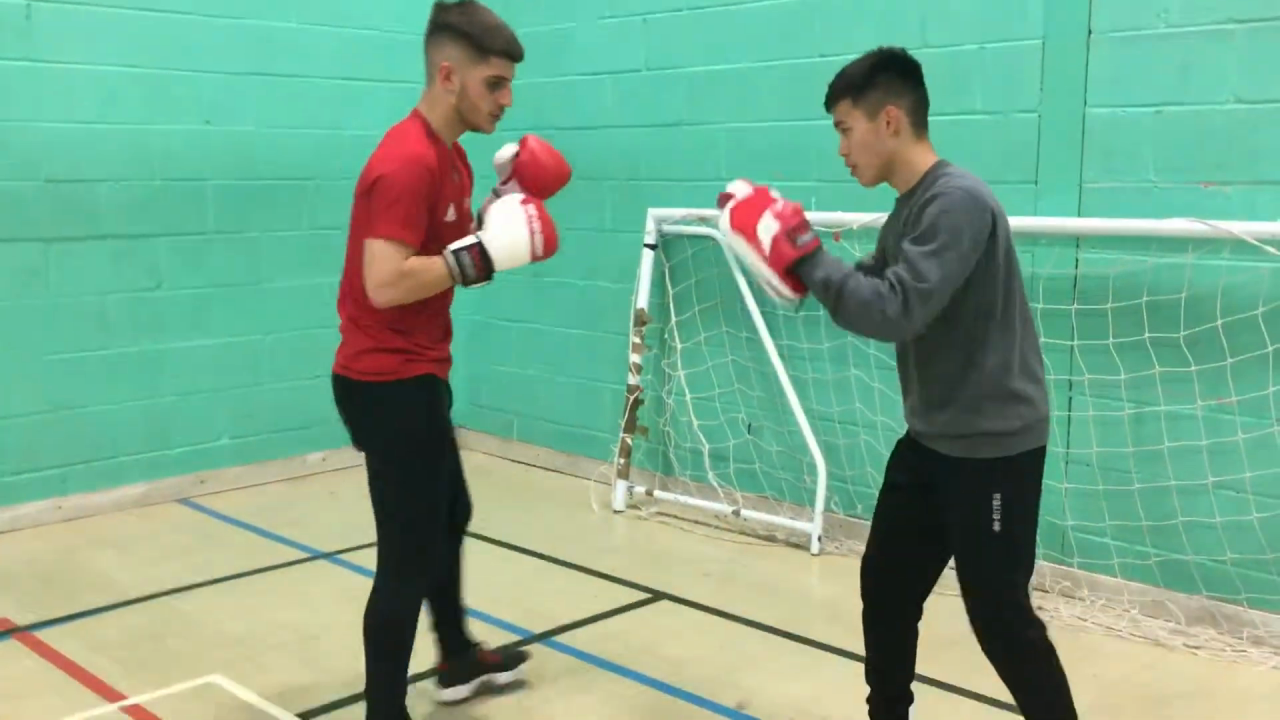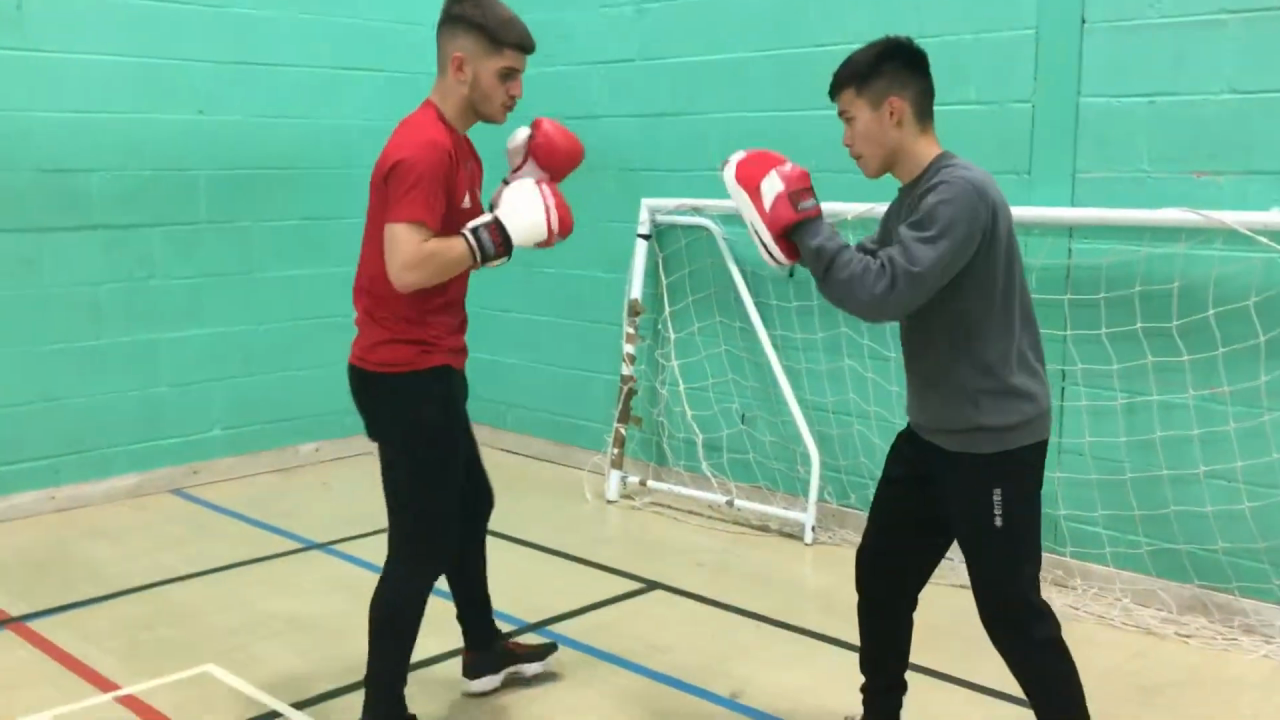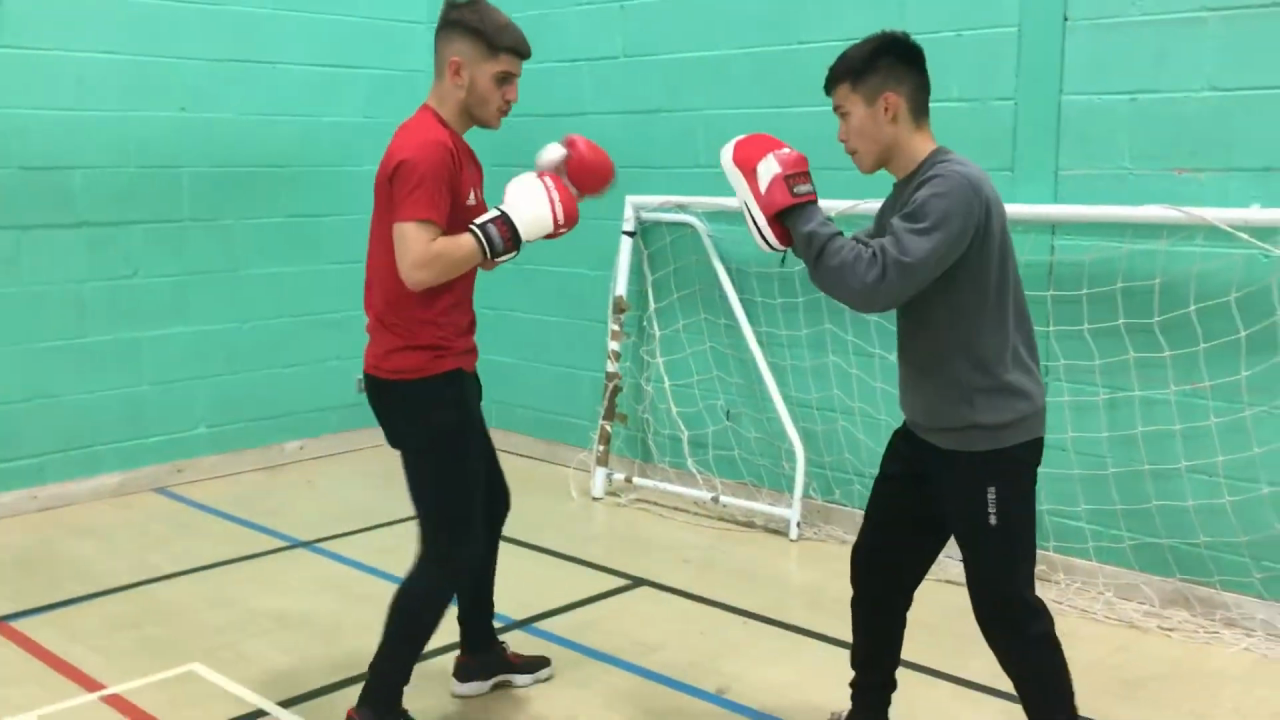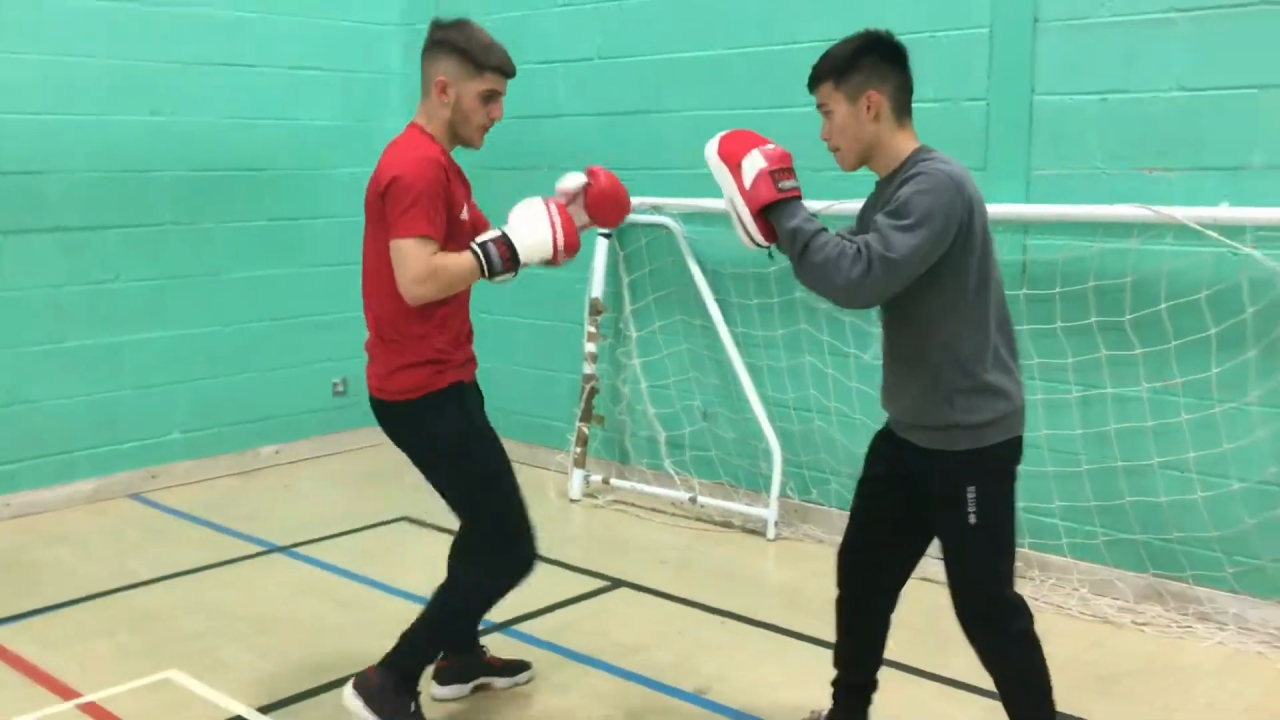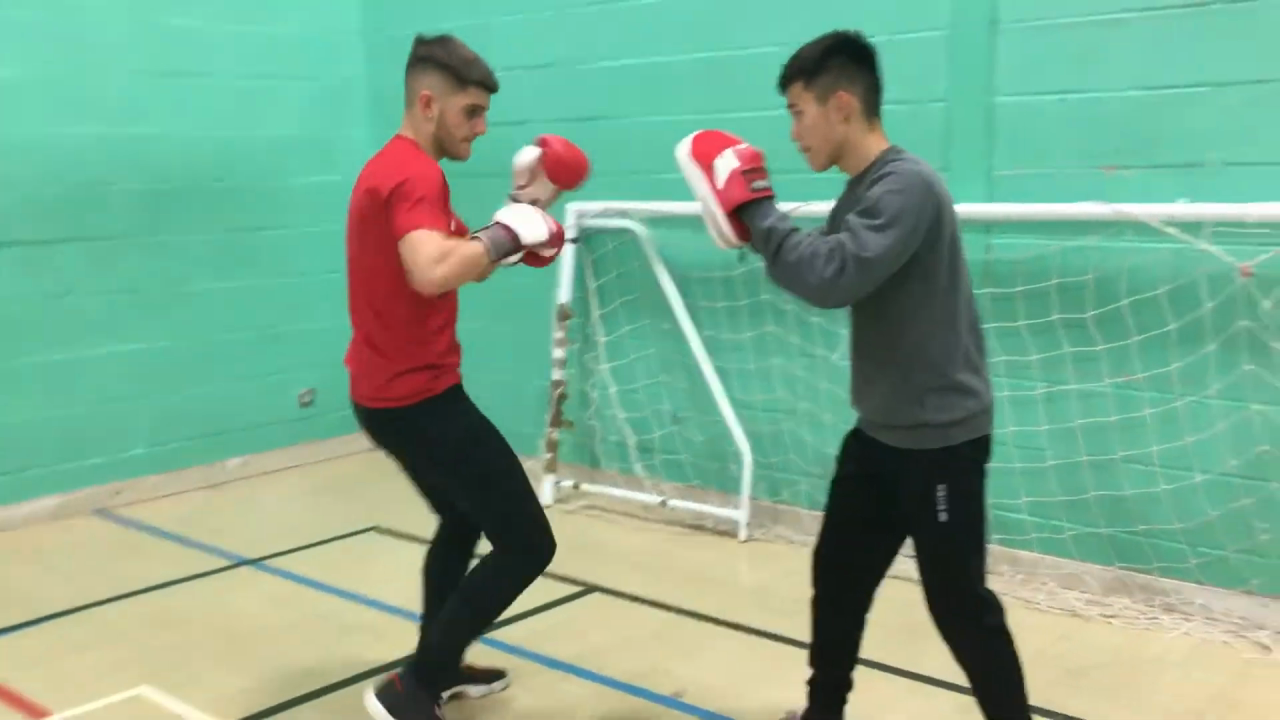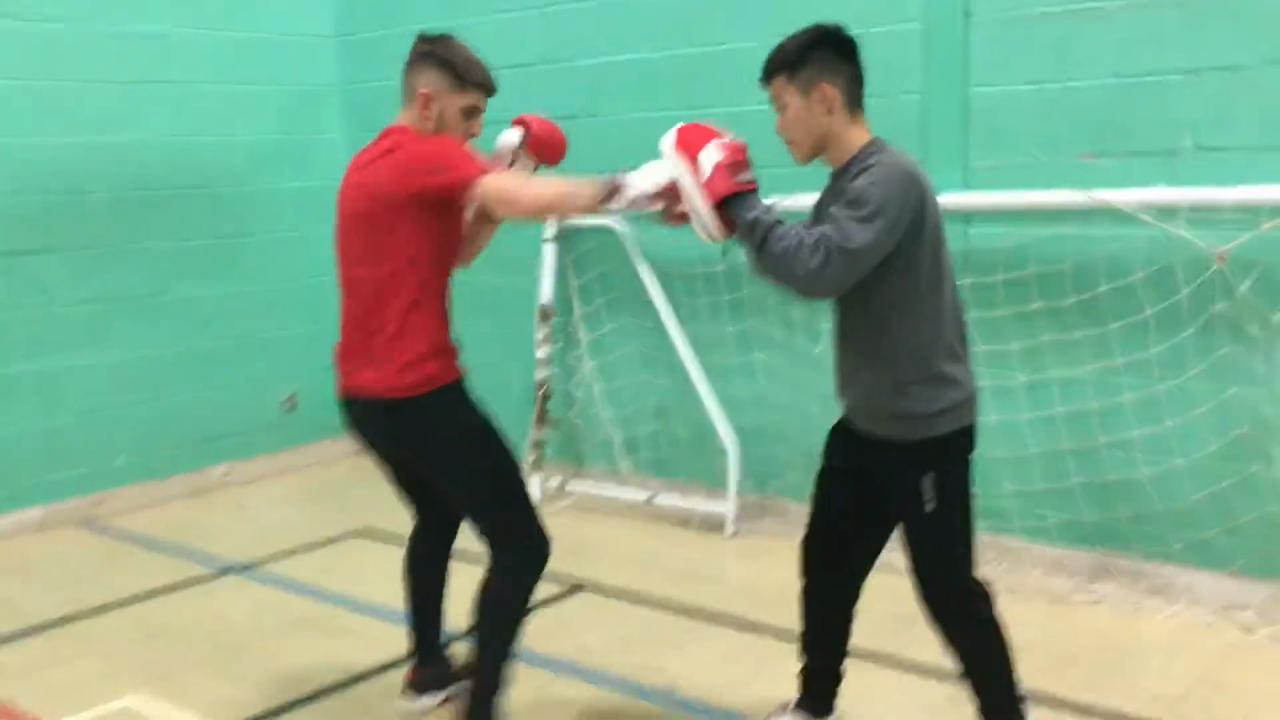
dt=0.1s
person 1, frame 1
left shoulder: (447, 155)
right shoulder: (407, 161)
right elbow: (386, 283)
left wrist: (506, 205)
right wrist: (488, 250)
left hip: (409, 377)
right hip: (389, 384)
left knee: (449, 517)
right knee: (410, 555)
left ankle: (458, 659)
person 1, frame 2
left shoulder: (456, 144)
right shoulder: (425, 149)
left elbow: (454, 242)
right elbow: (408, 267)
left wrist: (519, 191)
right wrist: (504, 229)
left hip: (427, 368)
right hip: (405, 375)
left knee: (469, 507)
right knee: (421, 548)
left ankle: (484, 650)
person 1, frame 3
left shoulder: (449, 147)
right shoulder: (425, 149)
left elbow: (468, 241)
right elbow: (419, 264)
left wrist: (541, 193)
right wrist: (510, 223)
left hip: (433, 370)
right hip: (419, 377)
left knee: (480, 509)
right knee: (450, 540)
left ankle: (479, 654)
person 1, frame 4
left shoulder: (435, 163)
right shoulder: (416, 166)
left elbow: (464, 255)
right elbow: (419, 281)
left wrist: (550, 217)
right wrist: (509, 245)
left hip: (432, 384)
right hip: (425, 392)
left knee: (488, 523)
right knee: (506, 549)
left ankle: (458, 658)
person 1, frame 5
left shoulder: (401, 169)
right shoulder: (414, 171)
left elbow: (456, 263)
right elbow: (434, 273)
left wrist: (524, 199)
right wrist: (515, 231)
left hip: (387, 395)
right hip: (418, 397)
left knee: (462, 523)
right knee: (525, 543)
person 1, frame 6
left shoulder: (373, 165)
right shoulder: (424, 159)
right elbow: (525, 198)
left wrist: (505, 168)
right wrist: (624, 187)
left hip: (364, 395)
right hip: (418, 394)
left knee: (438, 519)
right knee: (520, 545)
person 2, frame 1
left shoulder: (959, 202)
right shoulder: (911, 208)
left elbow: (896, 311)
right elbow: (873, 292)
left wrist: (803, 258)
right wrist: (801, 264)
left hip: (995, 446)
right hip: (932, 440)
left knee: (999, 614)
right knee: (885, 586)
person 2, frame 2
left shoulder: (960, 193)
right shoulder: (914, 197)
left elbow: (886, 292)
right elbow: (869, 276)
left wrist: (802, 226)
right wrist: (800, 234)
left hip: (996, 440)
right hip: (933, 433)
left knee: (1010, 608)
right knee: (881, 576)
person 2, frame 3
left shoulder: (954, 187)
right shoulder: (909, 192)
left elbow: (874, 282)
right elbow: (868, 270)
left wrist: (799, 212)
right wrist: (794, 224)
left hip: (990, 437)
right hip: (928, 431)
left knee: (1004, 605)
right knee: (876, 573)
person 2, frame 4
left shoulder: (937, 186)
right shoulder: (893, 190)
left elbow: (859, 278)
right elbow: (852, 267)
left wrist: (783, 208)
right wrist: (778, 220)
left hip: (970, 437)
right hip: (911, 430)
left knee: (985, 603)
right knee: (861, 574)
person 2, frame 5
left shoulder: (907, 186)
right shoulder: (863, 190)
left elbow: (833, 278)
right elbow: (825, 268)
left wrist: (754, 209)
right wrist: (748, 222)
left hip: (940, 436)
right hip: (881, 431)
left knee: (958, 600)
right knee: (837, 573)
person 2, frame 6
left shoulder: (890, 178)
right shoulder: (848, 181)
left elbow: (819, 268)
right elbow: (813, 260)
left wrist: (740, 201)
right wrist: (733, 214)
left hip: (924, 425)
right hip: (867, 421)
left knee: (948, 589)
right knee: (826, 565)
